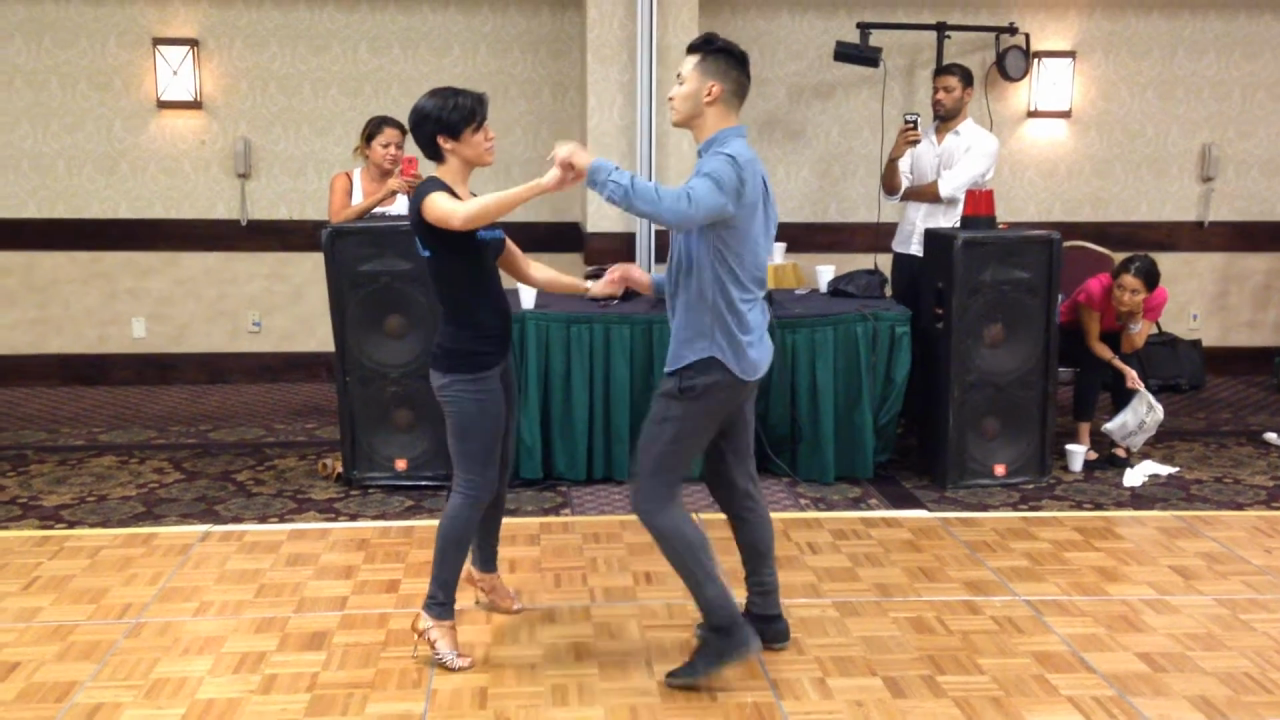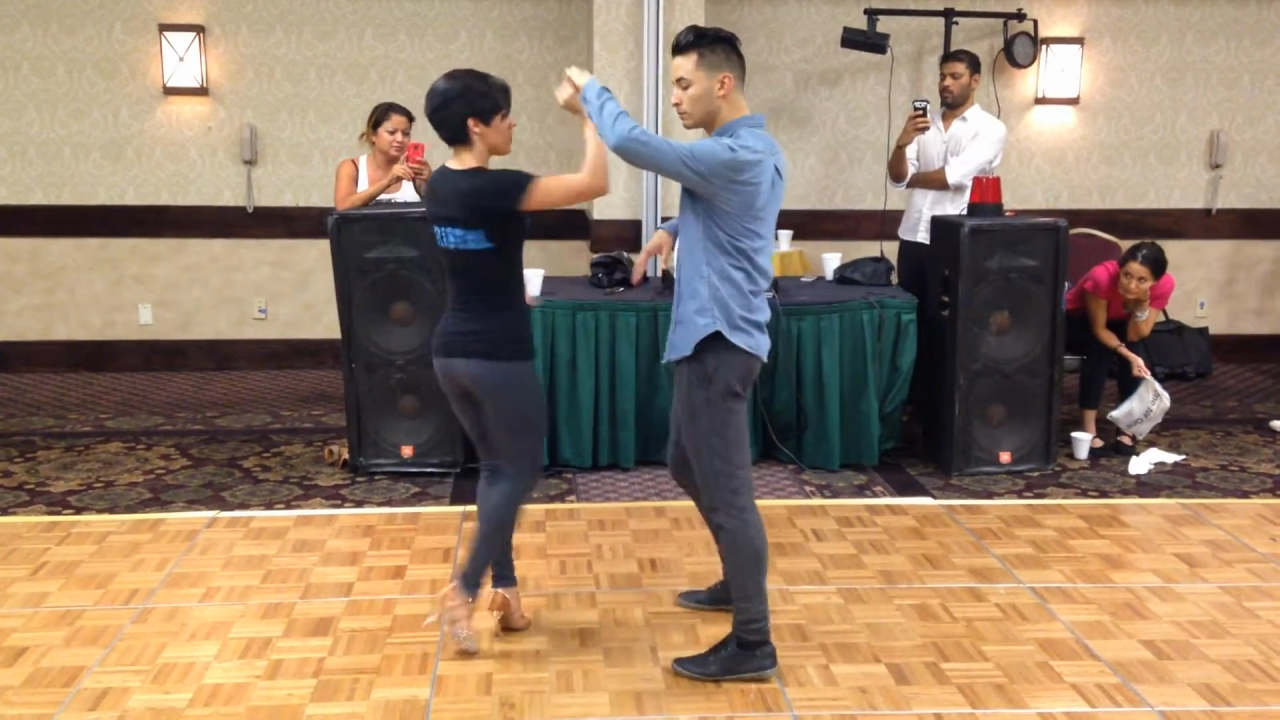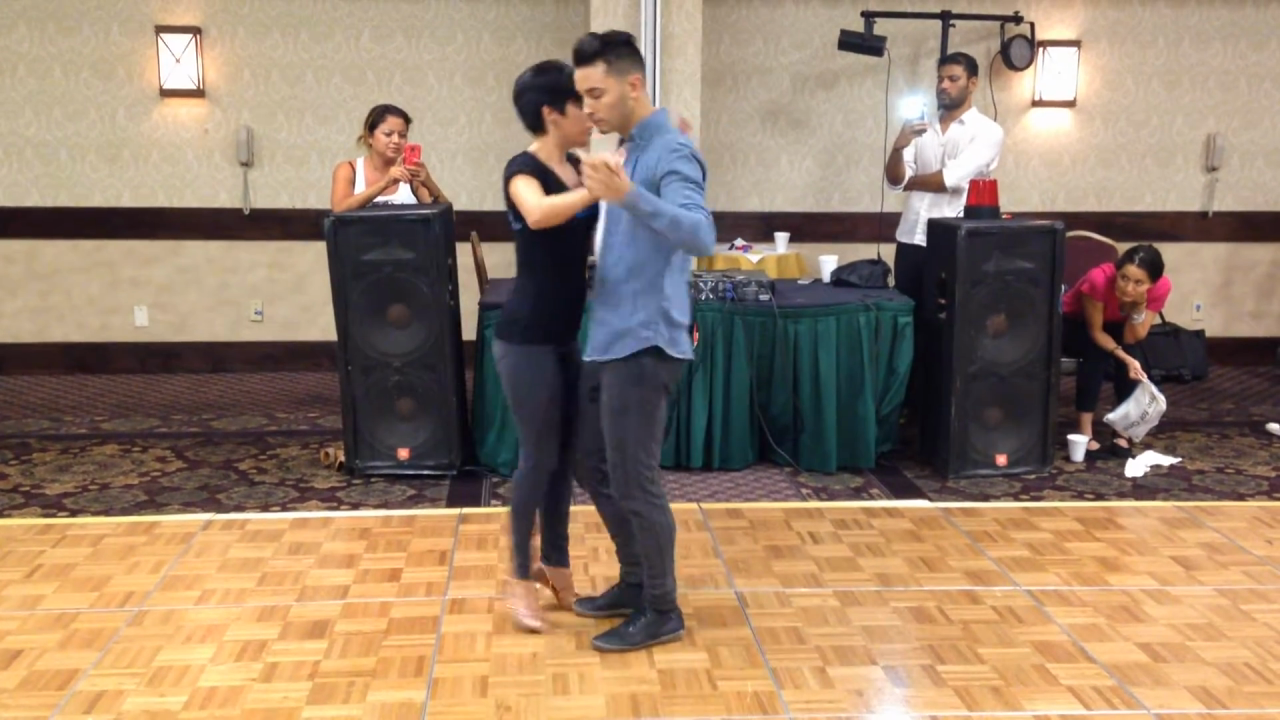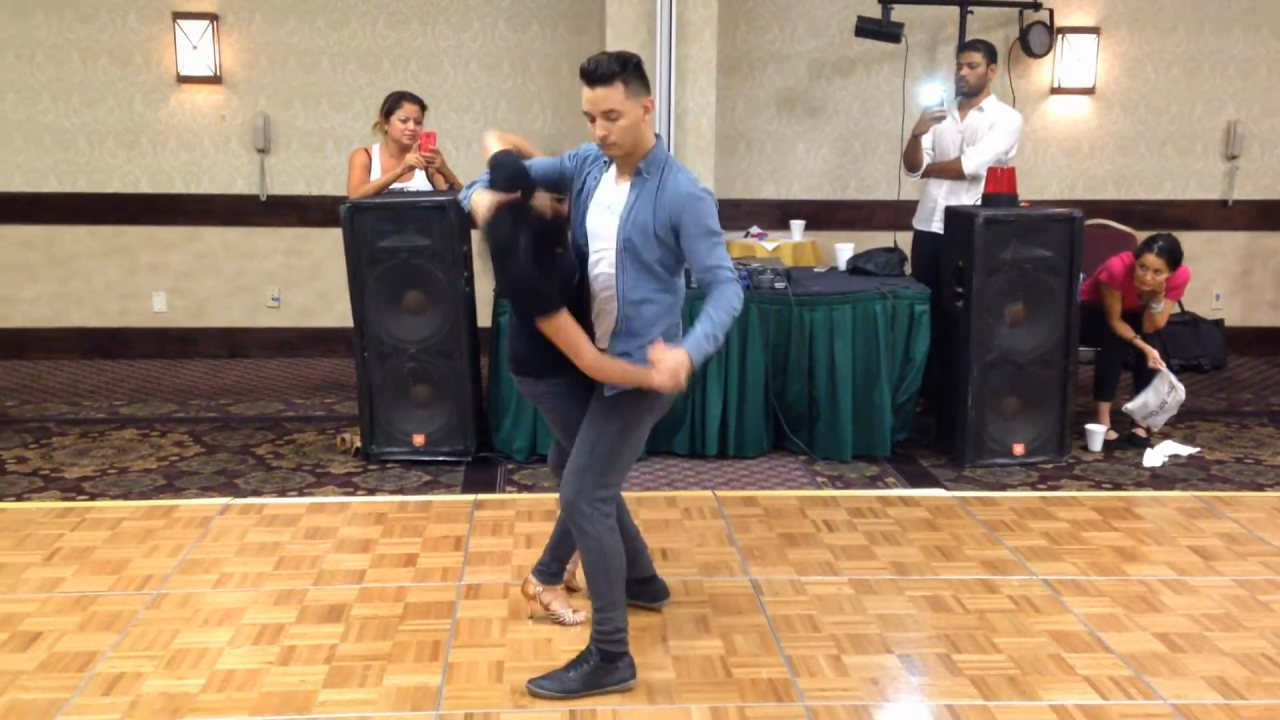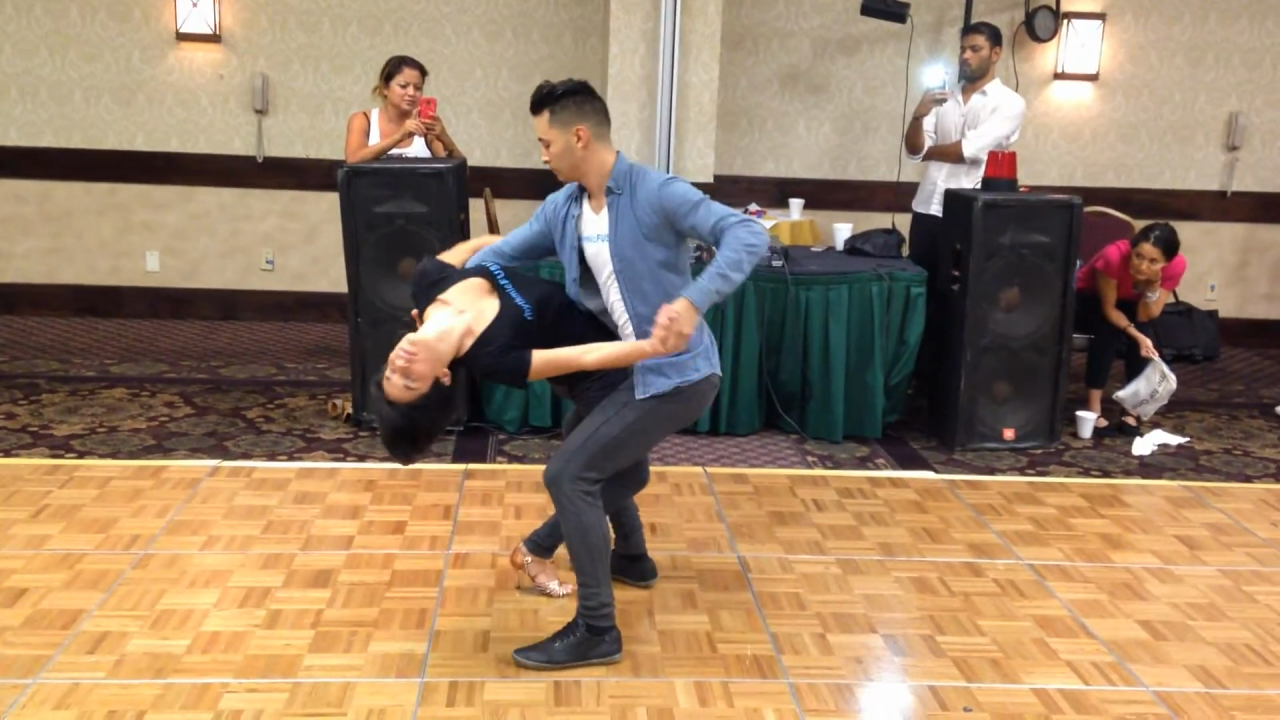
dt=1s
person 1, frame 1
left shoulder: (730, 164)
right shoulder: (730, 162)
left elbow: (676, 208)
left wrist: (594, 168)
right wrist: (656, 284)
left hip: (711, 358)
right hip: (733, 354)
left knee: (652, 494)
right knee: (737, 488)
left ankle: (724, 627)
right ankle: (765, 618)
person 1, frame 2
left shoulder: (730, 157)
right shoulder: (755, 149)
left elbow: (630, 143)
left wrist: (590, 88)
right wrist: (671, 232)
left hip: (717, 342)
right hip: (720, 338)
left knee: (723, 490)
right knee: (690, 467)
left ankle: (752, 643)
right ankle: (739, 583)
person 1, frame 3
left shoulder: (671, 154)
right shoulder: (625, 150)
left elbow: (700, 235)
left wrist: (630, 197)
left hip: (644, 341)
right hip: (611, 337)
left knee: (634, 479)
right knee: (594, 469)
left ankle: (661, 609)
right ankle: (636, 583)
person 1, frame 4
left shoulder: (683, 195)
right shoulder: (589, 164)
left elbow: (723, 287)
right elbow: (520, 171)
left wrist: (689, 351)
right wrist: (482, 194)
left hip: (643, 364)
right hip: (597, 355)
left knee: (583, 495)
right knee: (590, 479)
left ankle: (609, 657)
right ankle: (640, 578)
person 1, frame 5
left shoulder: (656, 194)
right shoulder: (562, 207)
left elbow: (749, 236)
right elbow: (504, 254)
left wrist: (694, 301)
left hip: (678, 374)
right hip: (639, 369)
left knee: (569, 473)
right knee: (606, 466)
left ankle: (596, 631)
person 2, frame 1
left shoulder: (480, 204)
right shoulder: (430, 196)
left elbow: (522, 269)
right elbow: (463, 219)
left wrist: (590, 287)
right wrist: (542, 182)
left hip: (492, 360)
right hip: (464, 368)
left knee: (495, 472)
right knee: (473, 486)
left ankle: (483, 568)
right ankle: (435, 616)
person 2, frame 2
left shoulder: (440, 186)
right shoulder: (502, 185)
right elbow: (596, 182)
right wrist: (586, 116)
left hip: (454, 350)
right hip: (503, 354)
left knee: (498, 468)
right knee: (518, 473)
left ankle: (502, 590)
right ankle: (462, 593)
person 2, frame 3
left shoulder: (577, 169)
right shoulder: (523, 170)
right elbow: (539, 214)
right wrist: (596, 191)
left hip: (565, 336)
right hip: (526, 339)
left knee: (566, 454)
right knee: (538, 457)
left ankle: (555, 566)
right ankle: (521, 576)
person 2, frame 4
left shoulder: (509, 189)
right shoulder: (533, 278)
left elbow: (497, 140)
right elbow: (591, 362)
right wrist: (657, 376)
right hip: (538, 367)
left knee: (572, 466)
left ankle: (576, 559)
right ankle: (547, 581)
person 2, frame 5
left shoulder: (428, 282)
right shoulder: (490, 359)
left elbow: (472, 247)
right elbow: (586, 358)
right wrist: (657, 347)
right ankle: (536, 552)
person 3, frame 1
left shoulder: (983, 141)
right shoulder: (919, 137)
left elbow: (947, 189)
right elbow: (890, 190)
left wrist: (906, 191)
right wrist: (894, 157)
right hip: (906, 250)
right knee: (906, 334)
right ankle: (909, 412)
person 3, frame 2
left shoulder: (990, 128)
right shoulder: (924, 125)
left elbow: (955, 176)
right elbow: (897, 178)
left wrist: (912, 178)
right wrist: (901, 144)
right hip: (913, 236)
person 3, frame 3
left shoulder: (987, 131)
right shoulder: (922, 126)
left elbow: (952, 179)
right elbow: (894, 180)
left wrist: (909, 181)
right wrist: (898, 147)
right hip: (910, 239)
right ankle: (910, 397)
person 3, frame 4
left shoulder: (1006, 118)
right shoulder: (941, 113)
left elbow: (970, 166)
right elbow: (912, 166)
left wrist: (927, 168)
right wrist: (917, 134)
right hip: (928, 225)
right ankle: (927, 387)
person 3, frame 5
left shoulder: (1009, 103)
right shoulder: (943, 97)
left elbow: (971, 150)
right elbow: (913, 149)
left wrist: (927, 150)
right wrist: (918, 116)
right hip: (927, 208)
right knee: (920, 291)
right ankle: (920, 370)
person 4, frame 1
left shoulder: (1157, 297)
right shoulder: (1095, 289)
left elbow: (1129, 348)
right elbow: (1092, 341)
left wrist: (1136, 315)
right wrist: (1123, 368)
left hip: (1112, 337)
right hip: (1070, 335)
left knee: (1128, 360)
right knee: (1095, 362)
right ankle: (1083, 442)
person 4, frame 2
left shoulder: (1164, 285)
right shoulder: (1102, 277)
left elbow: (1135, 336)
right elbow: (1099, 329)
left wrist: (1143, 303)
right wrist: (1129, 356)
left hip: (1118, 324)
right hip: (1077, 322)
left knee: (1135, 348)
right knee: (1100, 349)
right ankle: (1088, 430)
person 4, frame 3
left shoulder: (1161, 287)
right shoulder: (1099, 279)
left elbow: (1131, 339)
right elbow: (1095, 332)
left wrist: (1139, 306)
right wrist: (1125, 358)
left hip: (1114, 326)
right hip: (1073, 325)
left knee: (1131, 350)
right knee: (1097, 351)
left ankle: (1123, 430)
right ankle: (1085, 433)
person 4, frame 4
left shoulder: (1180, 276)
right shoulder: (1117, 267)
left elbow: (1151, 328)
right elbow: (1114, 320)
left wrist: (1158, 295)
right wrist: (1144, 347)
left hip: (1133, 316)
right hip: (1092, 314)
left knee: (1150, 340)
right knee: (1115, 340)
left ankle: (1141, 421)
right ankle: (1103, 422)
person 4, frame 5
left shoulder: (1176, 265)
right shoulder: (1114, 256)
left elbow: (1145, 317)
right elbow: (1108, 309)
left wrist: (1153, 284)
right wrist: (1137, 336)
left hip: (1129, 304)
right hip: (1088, 302)
left knee: (1143, 329)
right knee: (1109, 329)
left ankle: (1131, 410)
right ankle: (1094, 409)
